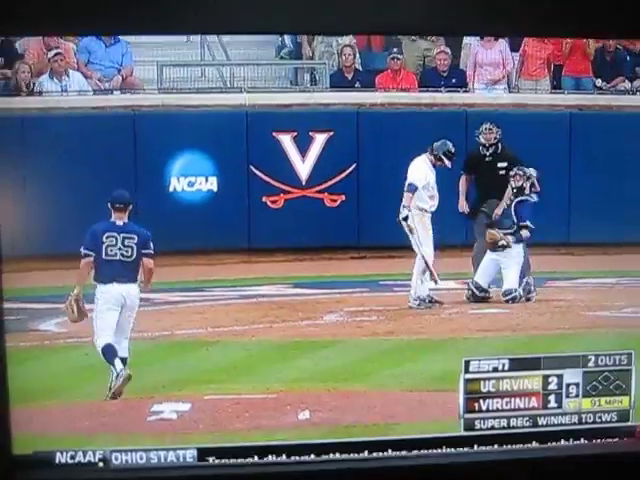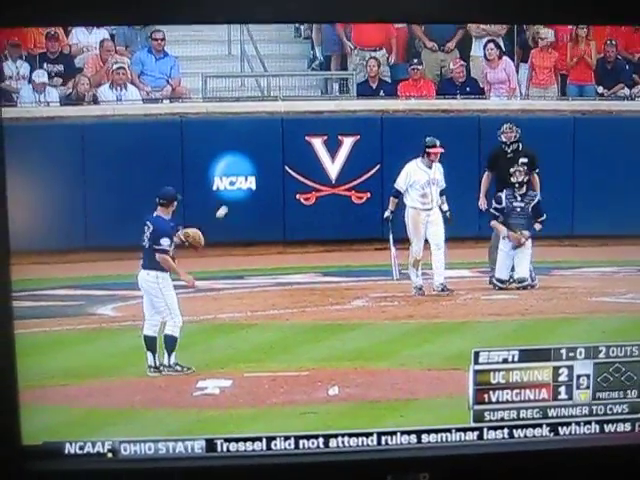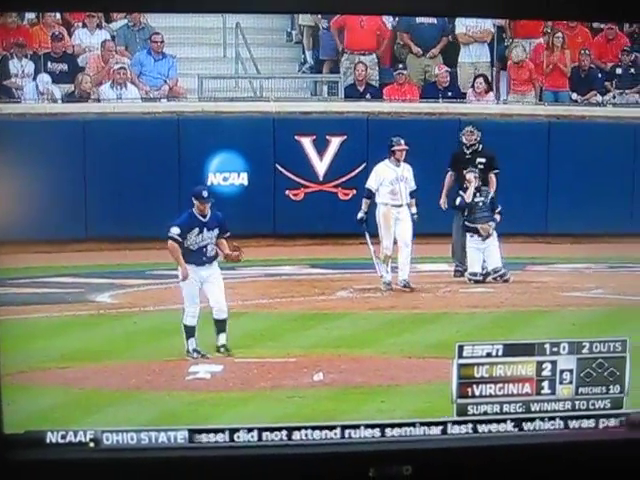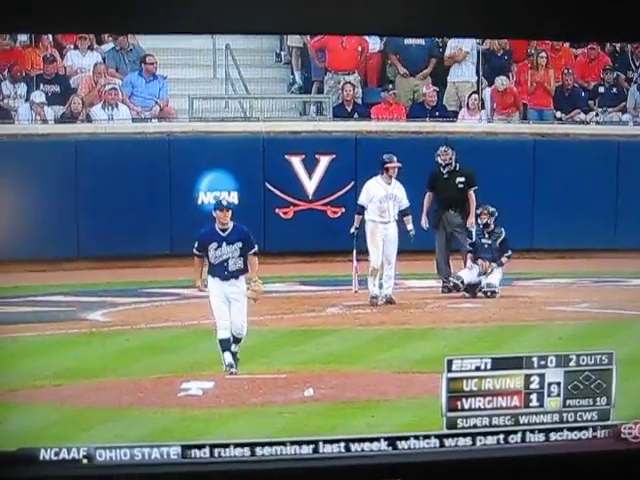
dt=1s
person 1, frame 1
left shoulder: (96, 230)
right shoulder: (141, 233)
left elbow: (86, 262)
right elbow: (149, 265)
left wrist: (78, 288)
right wrist: (146, 283)
left hip: (107, 290)
right hip: (131, 290)
left knee: (104, 338)
right knee: (122, 339)
left ankle: (120, 370)
right ankle: (117, 382)
person 1, frame 2
left shoulder: (152, 220)
right shoulder: (164, 226)
right elbow: (162, 256)
left wrist: (176, 239)
right wrist: (182, 274)
left hip: (145, 275)
right hip: (157, 277)
left knee: (151, 321)
right knee: (173, 320)
left ankle: (152, 364)
right ankle: (169, 364)
person 1, frame 3
left shoulder: (217, 218)
right shoulder: (185, 220)
right elbow: (172, 243)
left wrist: (228, 253)
right wrist: (182, 266)
left hip: (211, 268)
right hip: (190, 270)
left knee: (220, 305)
right knee: (192, 310)
left ankle: (222, 342)
right ankle: (191, 348)
person 1, frame 4
left shoulder: (242, 232)
right shoulder: (205, 234)
left elbow: (252, 255)
right elbow: (198, 256)
left wrist: (254, 278)
right wrist: (199, 278)
left hip: (237, 283)
right hip: (216, 284)
left knee: (240, 325)
right knee: (222, 325)
left ankle: (234, 350)
right ankle: (227, 362)
person 2, frame 1
left shoulder: (426, 165)
right shoulder: (421, 165)
right elbow: (410, 188)
right wrist: (405, 210)
left hip: (421, 215)
right hip: (416, 215)
left knee: (427, 254)
right knee: (425, 255)
left ankle: (423, 294)
person 2, frame 2
left shoulder: (438, 168)
right shoulder: (411, 168)
right elbow: (397, 190)
left wrist: (445, 209)
right wrist: (390, 210)
left hip: (434, 212)
right hip: (415, 213)
left knee: (439, 246)
right knee: (416, 251)
left ankle: (439, 283)
right ankle: (417, 285)
person 2, frame 3
left shoulder: (407, 168)
right shoulder: (381, 168)
left elbow: (411, 192)
right elbow: (369, 191)
left wrist: (414, 211)
right wrist: (363, 211)
left hip: (403, 210)
right hip: (386, 210)
left knee: (405, 244)
right knee: (386, 247)
left ankle: (403, 279)
right ankle: (386, 279)
person 2, frame 4
left shoulder: (398, 187)
right shoulder: (371, 184)
left elbow: (404, 208)
right elbow: (361, 206)
left wrist: (410, 227)
right wrist: (355, 226)
left hip: (391, 227)
right hip: (374, 226)
left knee: (390, 261)
right knee: (375, 260)
left ankle: (387, 294)
right ankle: (374, 293)
person 3, frame 1
left shoulder: (509, 157)
right shoulder: (474, 157)
right elbow: (465, 177)
left wrist: (503, 205)
right wrist: (462, 199)
left hip: (505, 203)
right hip: (483, 206)
right knee: (481, 245)
left ankle: (525, 280)
person 3, frame 2
left shoulder: (528, 154)
right shoulder: (496, 154)
left elbow: (534, 176)
right elbow: (488, 175)
right wrist: (482, 196)
right knee: (498, 234)
right ankle: (495, 272)
person 3, frame 3
left shoulder: (487, 155)
right shoulder: (457, 155)
left elbow: (492, 177)
right elbow: (451, 175)
right wrist: (444, 195)
right knee: (458, 233)
right ankle: (460, 266)
person 3, frame 4
left shoulder: (465, 174)
right shoulder: (435, 175)
left elbow: (471, 194)
right elbow: (429, 195)
left wrist: (472, 215)
right wrist: (424, 215)
left hip: (461, 216)
right hip: (442, 216)
left knee: (468, 249)
right knee: (441, 251)
right ankle: (446, 282)
person 4, frame 1
left shoulder: (527, 201)
right shoulder: (515, 196)
left elbow: (526, 231)
left wrist: (511, 239)
left hip: (513, 250)
right hip: (496, 249)
left knee: (510, 296)
left ankle: (526, 286)
right ankle: (483, 293)
person 4, frame 2
left shoulder: (534, 197)
right shoulder: (503, 196)
left elbow: (540, 221)
right elbow: (493, 220)
left wrist: (528, 233)
right wrist: (501, 229)
left hip: (524, 243)
right hip: (506, 242)
left knee: (522, 284)
right knee: (498, 284)
left ankle: (528, 274)
person 4, frame 3
left shoulder: (487, 193)
right shoulder: (463, 195)
left elbow: (498, 212)
right elbow: (465, 203)
left wrist: (493, 223)
right wrist: (472, 184)
left hip: (489, 236)
right hip: (473, 238)
left knee: (498, 275)
right knee: (474, 278)
right ankle: (484, 269)
person 4, frame 4
left shoulder: (500, 233)
right shoulder: (475, 232)
left elbow: (508, 257)
right elbow: (470, 251)
left wrist: (495, 265)
right wrist: (469, 260)
left hip: (495, 268)
right hip: (478, 267)
left knee: (489, 291)
right knee: (456, 282)
left ankle: (492, 290)
right ankle: (473, 286)
